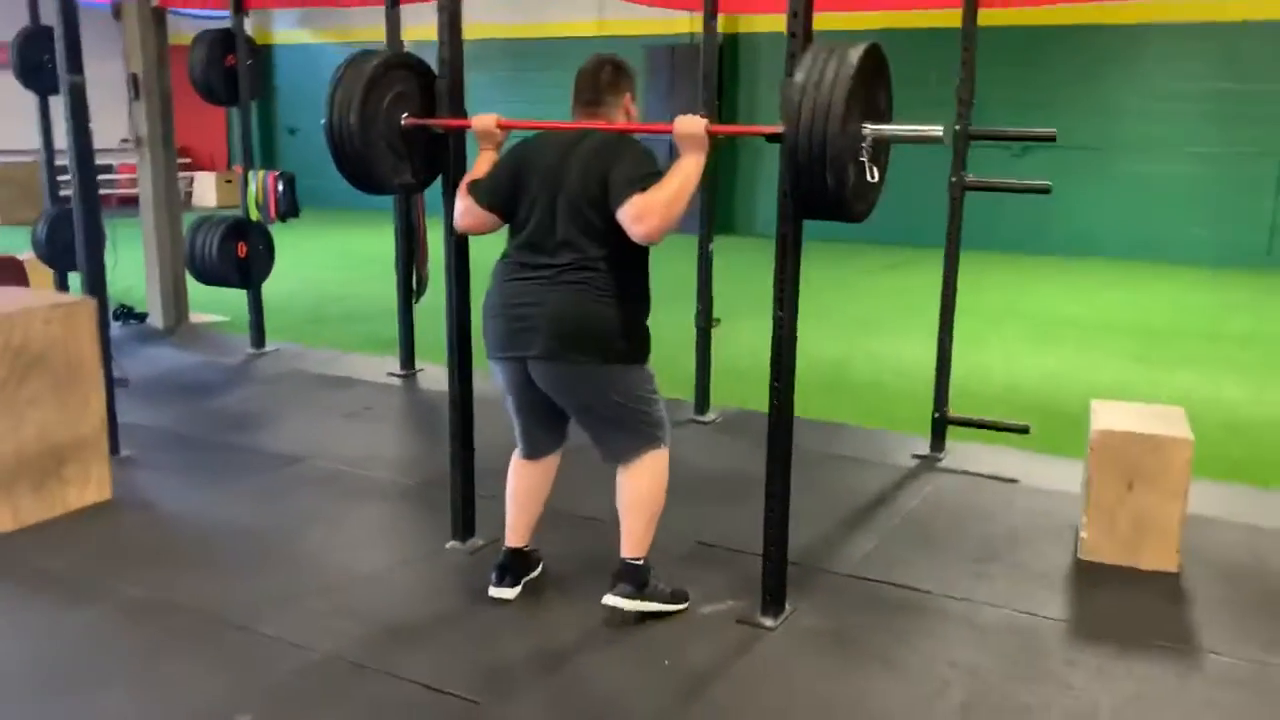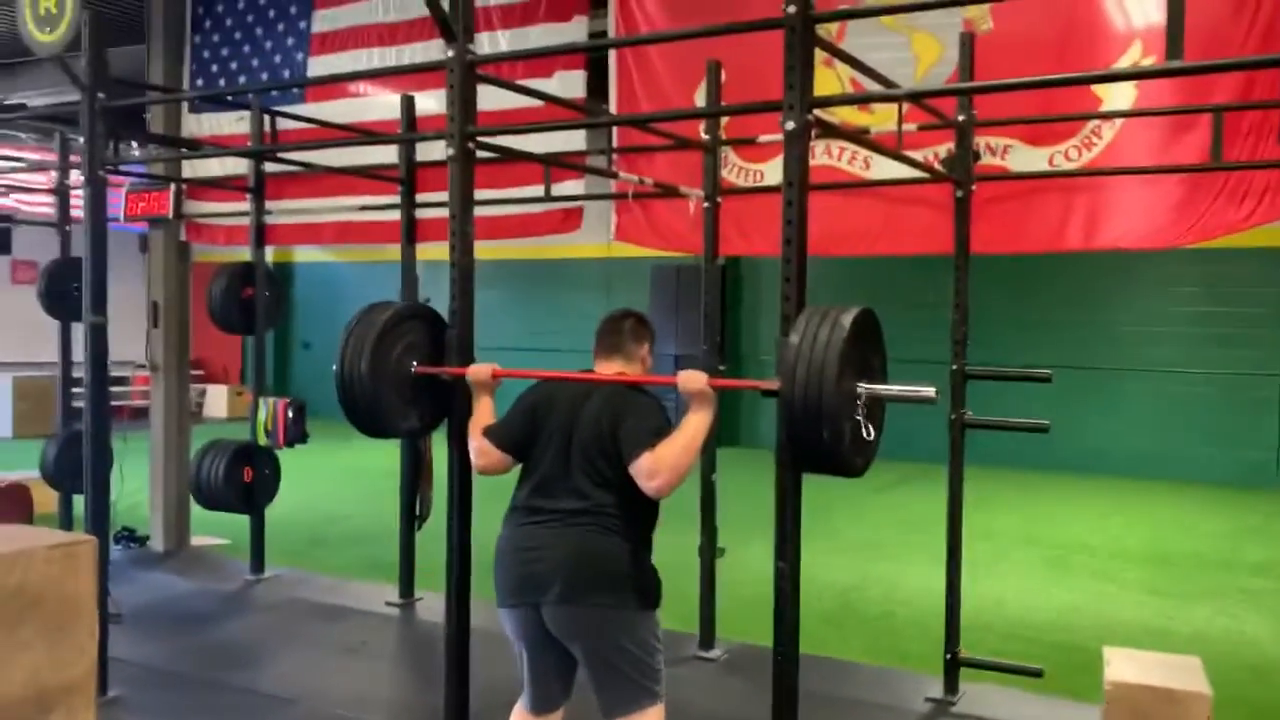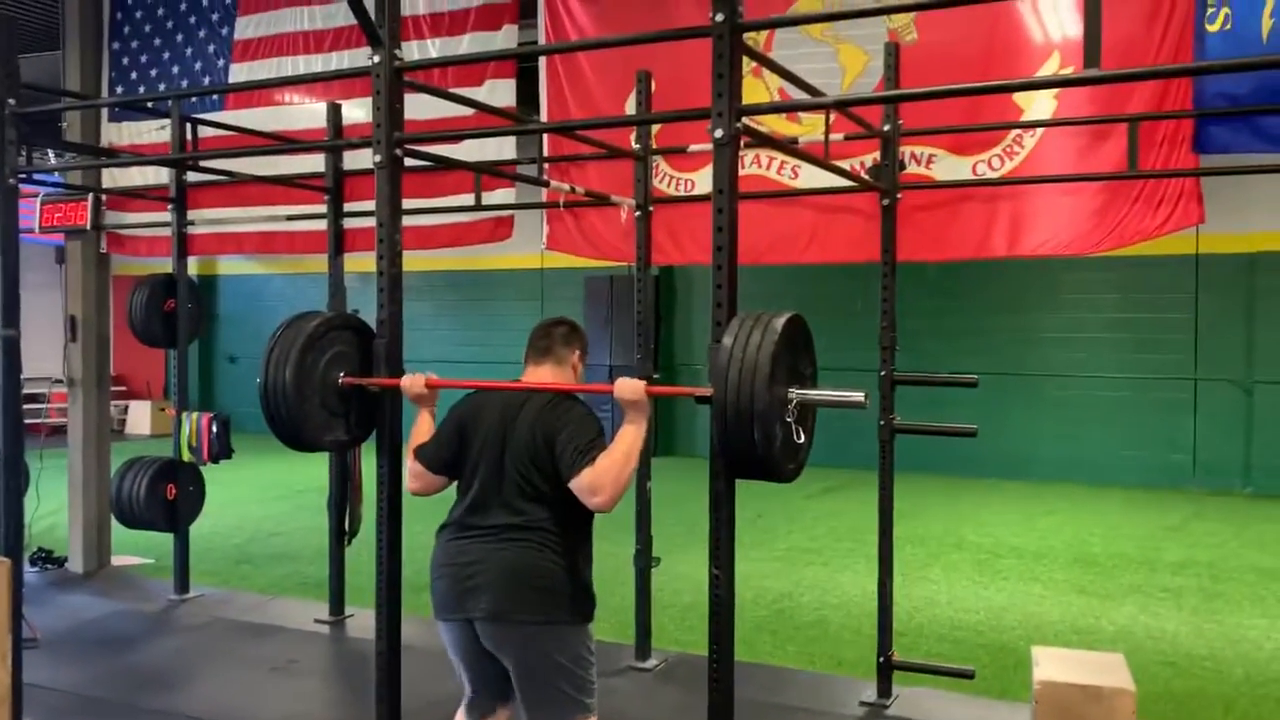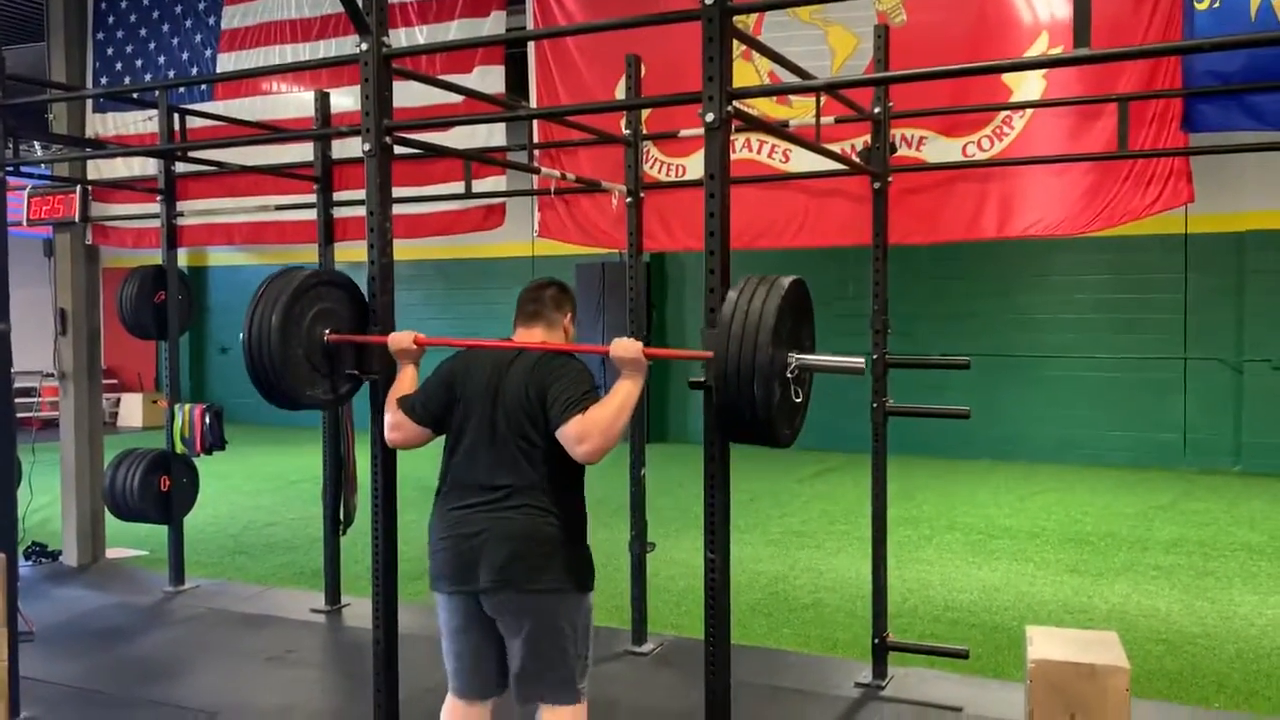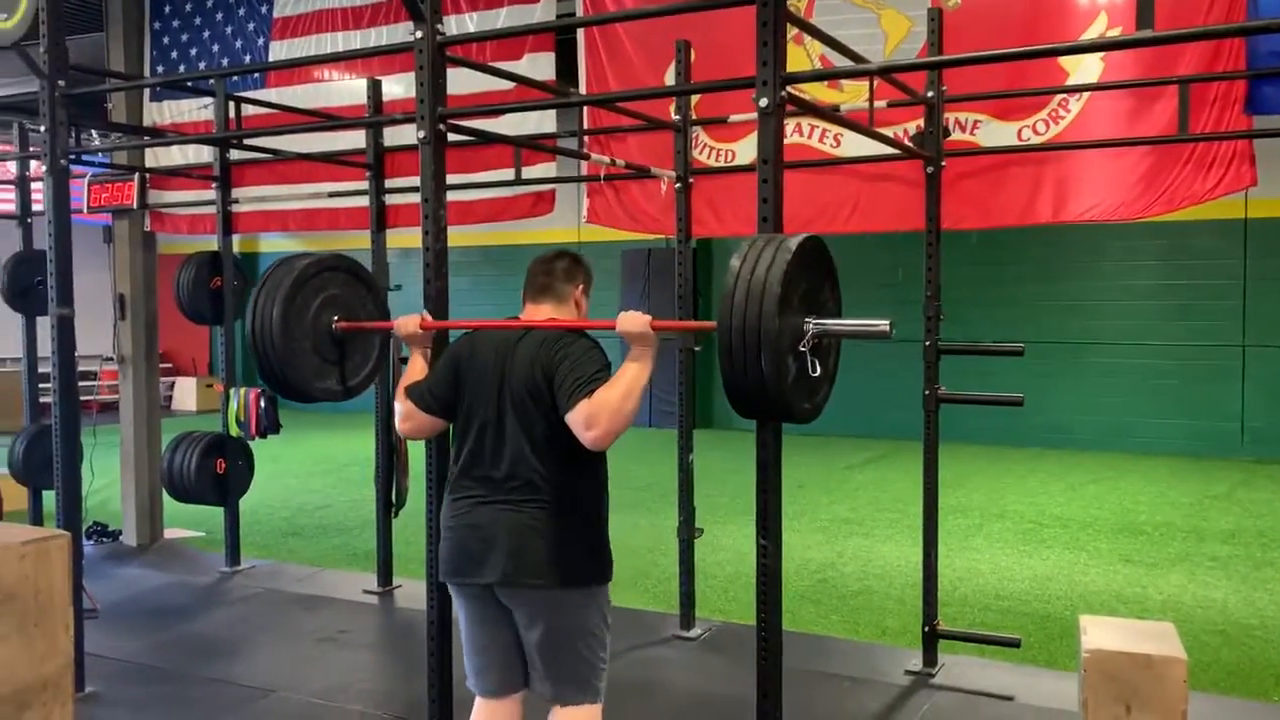
dt=1s
person 1, frame 1
left shoulder: (528, 151)
right shoulder: (625, 155)
left elbow: (466, 218)
right elbow: (646, 224)
left wrist: (487, 149)
right wrist: (692, 154)
left hip: (510, 323)
right hip: (586, 332)
left knee: (536, 443)
right knee: (644, 444)
left ankle: (512, 563)
right ankle: (633, 578)
person 1, frame 2
left shoulder: (543, 394)
right shoulder: (637, 405)
left elbow: (484, 458)
right elbow: (656, 477)
left wrist: (483, 394)
right wrist: (700, 410)
left hip: (521, 566)
right hip: (597, 576)
person 1, frame 3
left shoulder: (472, 406)
right shoulder: (568, 416)
left elbow: (418, 479)
right elbow: (599, 492)
left wrist: (424, 408)
right wrist: (635, 419)
left hip: (456, 579)
right hip: (532, 588)
person 1, frame 4
left shoulder: (461, 365)
right shoulder: (562, 370)
left elbow: (398, 431)
right elbow: (586, 442)
left wrist: (407, 363)
right wrist: (630, 377)
left hip: (456, 550)
right hip: (534, 556)
person 1, frame 5
left shoulder: (469, 348)
right shoulder: (572, 350)
left elbow: (409, 421)
right elbow: (596, 427)
left wrist: (418, 349)
right wrist: (640, 355)
left hip: (471, 543)
right hip: (552, 553)
